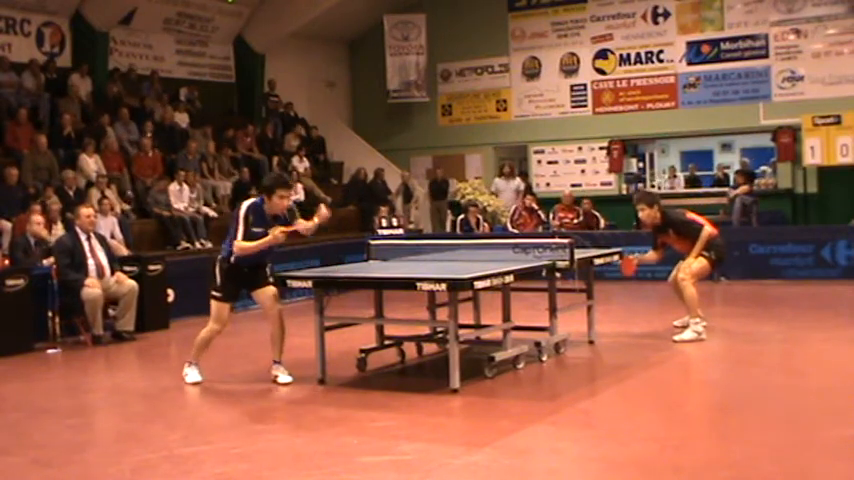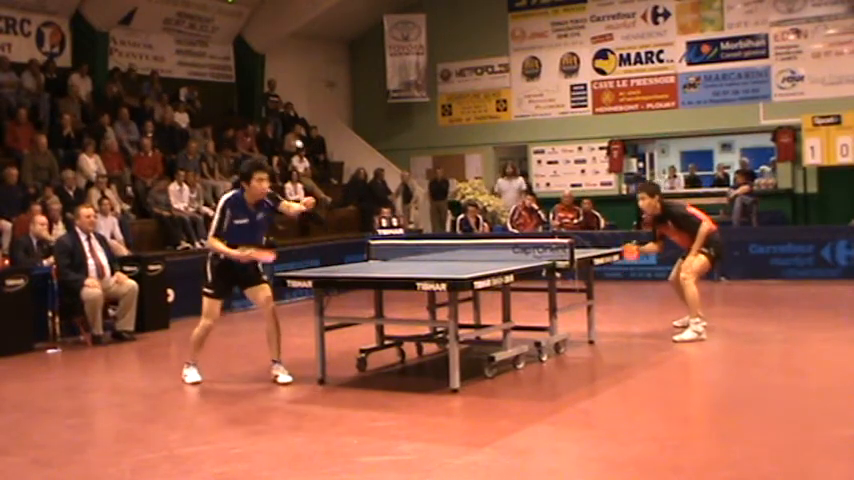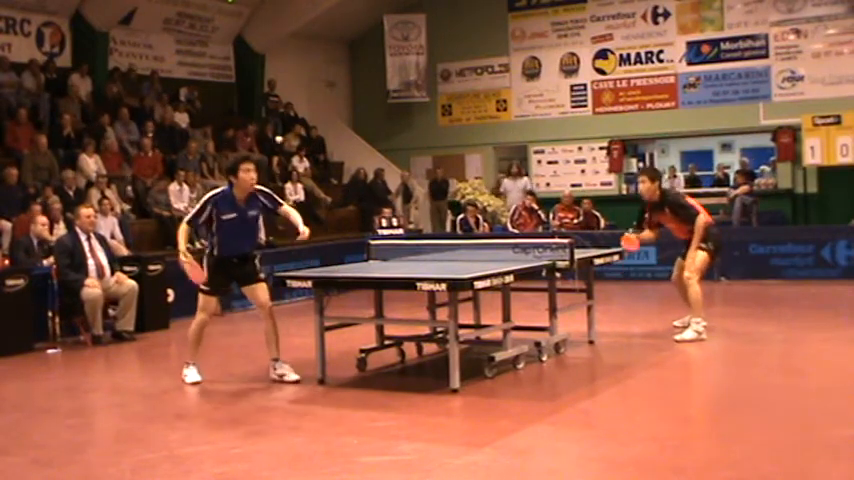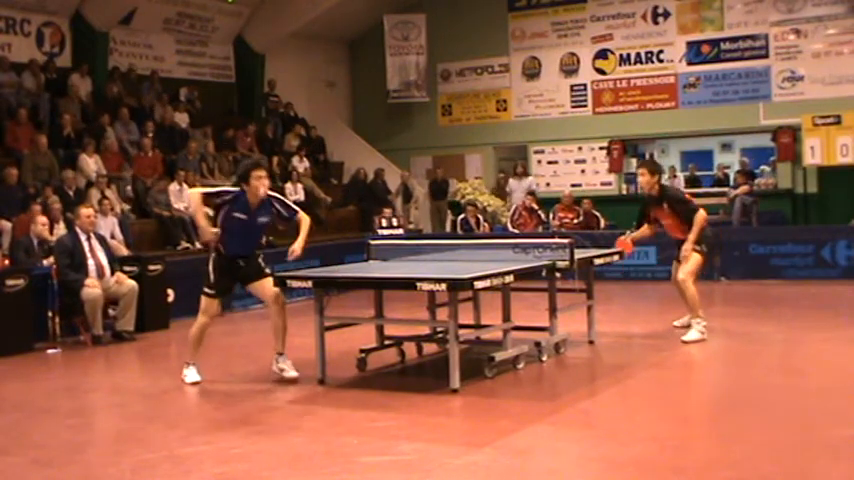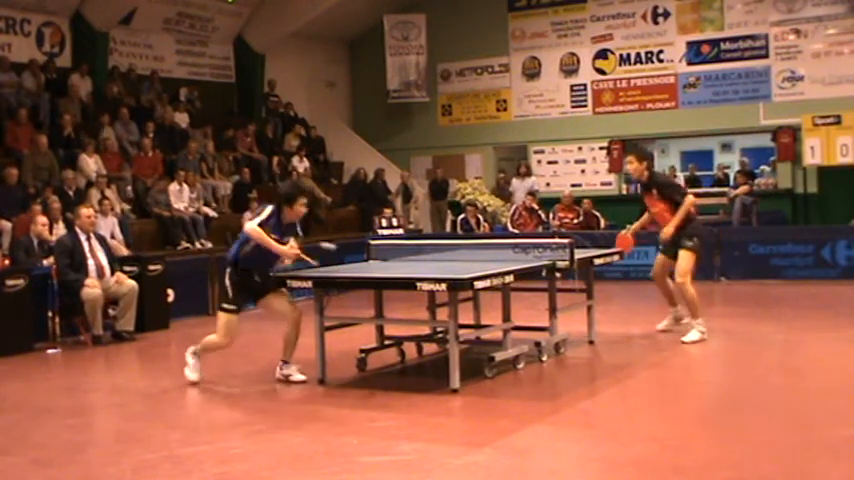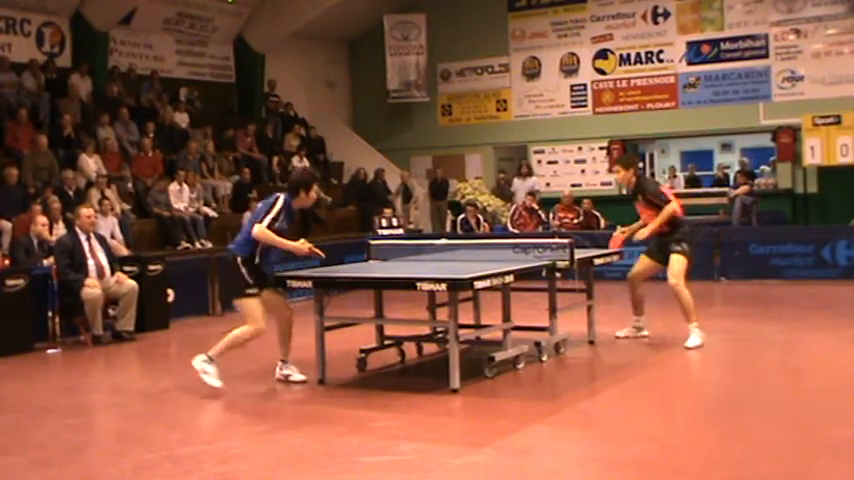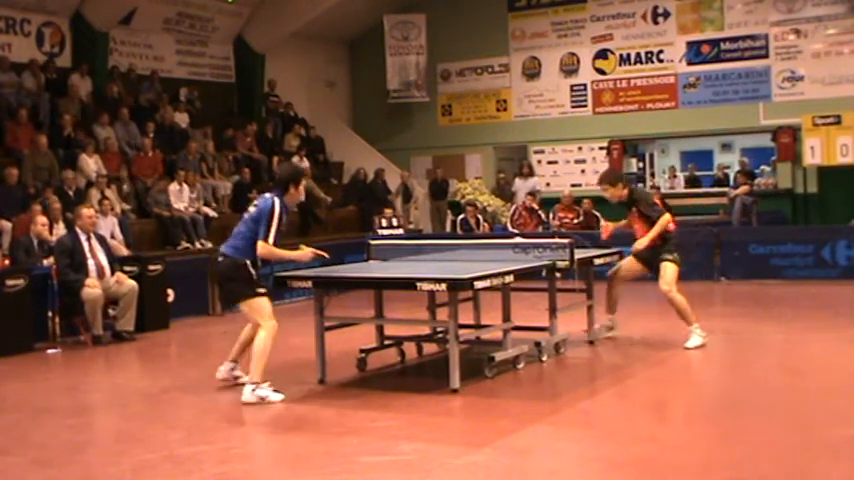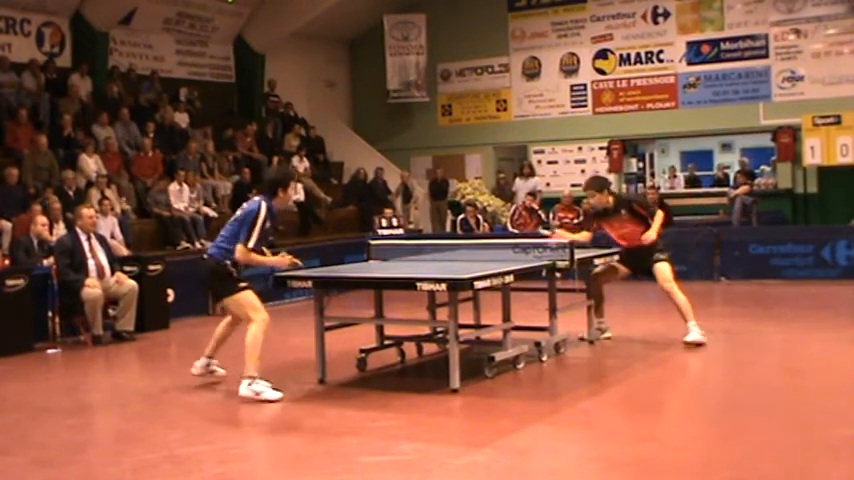
dt=0.2s
person 1, frame 1
left shoulder: (283, 209)
right shoulder: (248, 209)
left elbow: (303, 227)
right elbow: (238, 248)
left wrist: (316, 220)
right wrist: (268, 240)
left hip: (258, 267)
right hip: (231, 267)
left knee: (276, 312)
right knee: (217, 325)
left ankle: (277, 366)
right ankle: (191, 364)
person 1, frame 2
left shoulder: (266, 197)
right shoulder: (228, 202)
left elbow: (287, 207)
right elbow: (211, 239)
left wrist: (303, 206)
right wrist: (234, 254)
left hip: (250, 263)
right hip: (222, 264)
left knee: (270, 309)
right knee: (209, 320)
left ankle: (276, 365)
right ankle: (190, 365)
person 1, frame 3
left shoulder: (261, 195)
right shoulder: (216, 198)
left elbow: (289, 211)
right elbow: (186, 224)
left wrist: (302, 227)
right wrist: (183, 249)
left hip: (247, 259)
right hip: (219, 260)
left knee: (267, 309)
right knee: (204, 315)
left ankle: (277, 365)
right ankle: (190, 365)
person 1, frame 4
left shoulder: (273, 199)
right shoulder: (231, 195)
left elbow: (304, 218)
right elbow: (194, 195)
left wrist: (300, 243)
right wrist: (204, 226)
left hip: (251, 259)
right hip: (224, 259)
left knee: (278, 302)
right knee: (206, 318)
left ankle: (280, 360)
right ankle: (190, 366)
person 1, frame 5
left shoulder: (291, 223)
right shoulder: (270, 213)
left elbow: (292, 242)
right elbow: (250, 229)
left wrist: (289, 254)
right wrist: (281, 249)
left hip: (260, 276)
right hip: (237, 273)
left knee: (294, 315)
right knee: (225, 338)
left ankle: (284, 366)
right ankle: (194, 355)
person 1, frame 6
left shoulder: (289, 207)
right shoulder: (280, 202)
right elbow: (257, 231)
left wrist: (295, 246)
right wrist: (291, 246)
left hip: (255, 266)
right hip: (242, 264)
left knee: (285, 315)
right knee: (257, 326)
left ankle: (284, 366)
right ankle: (207, 359)
person 1, frame 7
left shoulder: (268, 199)
right shoulder: (275, 206)
right elbow: (264, 251)
right wrist: (298, 255)
left hip: (230, 265)
right hip: (237, 269)
left knee: (259, 320)
right knee: (269, 325)
left ankle: (230, 367)
right ankle: (255, 387)
person 1, frame 8
left shoulder: (258, 203)
right shoulder: (261, 210)
right elbow: (241, 253)
left wrist: (262, 252)
right wrist: (273, 261)
left hip: (219, 264)
right hip: (221, 267)
left knee: (238, 315)
right knee: (259, 319)
left ankle: (206, 362)
right ankle: (251, 381)
person 2, frame 1
left shoulder: (675, 219)
right shoulder: (657, 227)
left elbow: (706, 231)
right elbow: (657, 254)
left wrist: (691, 257)
right wrist: (640, 259)
left hip: (711, 247)
right hip: (696, 250)
left knee: (684, 278)
right knee: (674, 281)
left ankle: (697, 328)
right ankle: (696, 316)
person 2, frame 2
left shoulder: (674, 211)
right shoulder: (656, 218)
left elbow: (704, 227)
right elbow: (657, 245)
left wrist: (691, 255)
right wrist: (639, 250)
left hip: (709, 243)
right hip: (695, 245)
left knee: (686, 277)
right knee: (674, 280)
left ankle: (697, 328)
right ankle: (696, 316)
person 2, frame 3
left shoulder: (673, 199)
right shoulder: (652, 206)
left elbow: (702, 218)
right elbow: (653, 232)
left wrist: (693, 249)
right wrist: (637, 237)
left hip: (706, 237)
right hip: (691, 239)
left knee: (689, 276)
right knee: (677, 279)
left ankle: (697, 327)
right ankle: (696, 316)
person 2, frame 4
left shoulder: (672, 195)
right shoulder: (650, 200)
left elbow: (702, 215)
right elbow: (650, 226)
left wrist: (690, 242)
right wrist: (632, 237)
left hip: (697, 239)
right hip: (680, 241)
left knee: (684, 278)
right knee: (676, 280)
left ankle: (698, 327)
right ankle: (696, 315)
person 2, frame 5
left shoulder: (661, 180)
right shoulder: (644, 185)
left elbow: (690, 199)
left wrist: (672, 225)
right wrist: (634, 228)
left hip: (687, 232)
right hip: (671, 235)
left knee: (681, 280)
right knee: (658, 276)
left ankle: (699, 326)
right ankle: (676, 313)
person 2, frame 6
left shoulder: (646, 186)
right shoulder: (636, 190)
left elbow: (671, 207)
left wrist: (649, 228)
right wrist: (631, 229)
left hip: (676, 236)
right hip: (660, 238)
left knee: (675, 283)
right knee: (633, 278)
left ankle: (695, 330)
right ankle: (638, 325)
person 2, frame 7
left shoulder: (640, 198)
right shoulder: (623, 203)
left elbow: (666, 218)
left wrist: (646, 239)
right wrist: (615, 225)
left hip: (666, 246)
right hip: (649, 250)
left knee: (667, 289)
right knee: (612, 277)
left ankle: (696, 332)
right ankle: (610, 324)
person 2, frame 8
left shoulder: (629, 201)
right shoulder: (597, 213)
left elbow: (658, 213)
right elbow: (587, 236)
left wrist: (654, 230)
right wrist: (567, 235)
left hip: (653, 248)
right hip: (631, 252)
left knee: (667, 285)
right knee: (595, 279)
left ankle: (694, 329)
right ankle: (601, 326)
person 3, frame 1
left shoulder: (100, 238)
right shoulder: (65, 242)
left elbow: (112, 260)
right elbow: (63, 271)
left wrist: (117, 272)
right wrist: (84, 279)
left hip: (108, 281)
right hip: (84, 284)
left knee: (131, 286)
right knee: (95, 294)
left ankle: (122, 329)
right ankle: (97, 334)
person 3, frame 2
left shoulder: (100, 238)
right shoulder: (65, 242)
left elbow: (112, 261)
right elbow: (63, 272)
left wrist: (117, 272)
right wrist: (84, 280)
left hip: (108, 281)
right hip: (84, 284)
left knee: (131, 286)
right knee: (95, 294)
left ankle: (122, 329)
right ankle: (97, 334)
person 3, frame 3
left shoulder: (100, 238)
right shoulder: (65, 242)
left elbow: (112, 261)
right elbow: (63, 272)
left wrist: (117, 272)
right wrist: (84, 280)
left hip: (108, 281)
right hip: (84, 284)
left knee: (131, 286)
right knee: (95, 294)
left ankle: (122, 329)
right ankle: (97, 334)
person 3, frame 4
left shoulder: (100, 238)
right shoulder: (65, 242)
left elbow: (112, 260)
right elbow: (63, 272)
left wrist: (117, 272)
right wrist: (84, 280)
left hip: (108, 281)
right hip: (84, 284)
left knee: (131, 286)
right knee: (95, 294)
left ankle: (122, 329)
right ankle: (97, 334)
person 3, frame 5
left shoulder: (99, 238)
right shoulder: (65, 242)
left elbow: (112, 261)
right elbow: (63, 272)
left wrist: (117, 272)
right wrist: (84, 280)
left hip: (108, 281)
right hip: (84, 285)
left knee: (131, 286)
right knee: (95, 294)
left ankle: (122, 329)
right ankle: (97, 334)
person 3, frame 6
left shoulder: (99, 238)
right shoulder: (65, 242)
left elbow: (112, 260)
right elbow: (63, 272)
left wrist: (117, 272)
right wrist: (84, 280)
left hip: (108, 281)
right hip: (84, 285)
left knee: (131, 286)
right knee: (95, 294)
left ankle: (122, 329)
right ankle: (97, 334)
person 3, frame 7
left shoulder: (100, 238)
right shoulder: (65, 242)
left elbow: (112, 261)
right elbow: (63, 272)
left wrist: (117, 272)
right wrist: (84, 280)
left hip: (108, 281)
right hip: (84, 285)
left knee: (131, 286)
right knee: (95, 294)
left ankle: (122, 329)
right ankle: (97, 334)
person 3, frame 8
left shoulder: (100, 238)
right shoulder: (65, 242)
left elbow: (112, 261)
right elbow: (63, 272)
left wrist: (117, 272)
right wrist: (84, 280)
left hip: (108, 281)
right hip: (84, 285)
left knee: (131, 286)
right knee: (95, 294)
left ankle: (122, 329)
right ankle: (97, 334)
